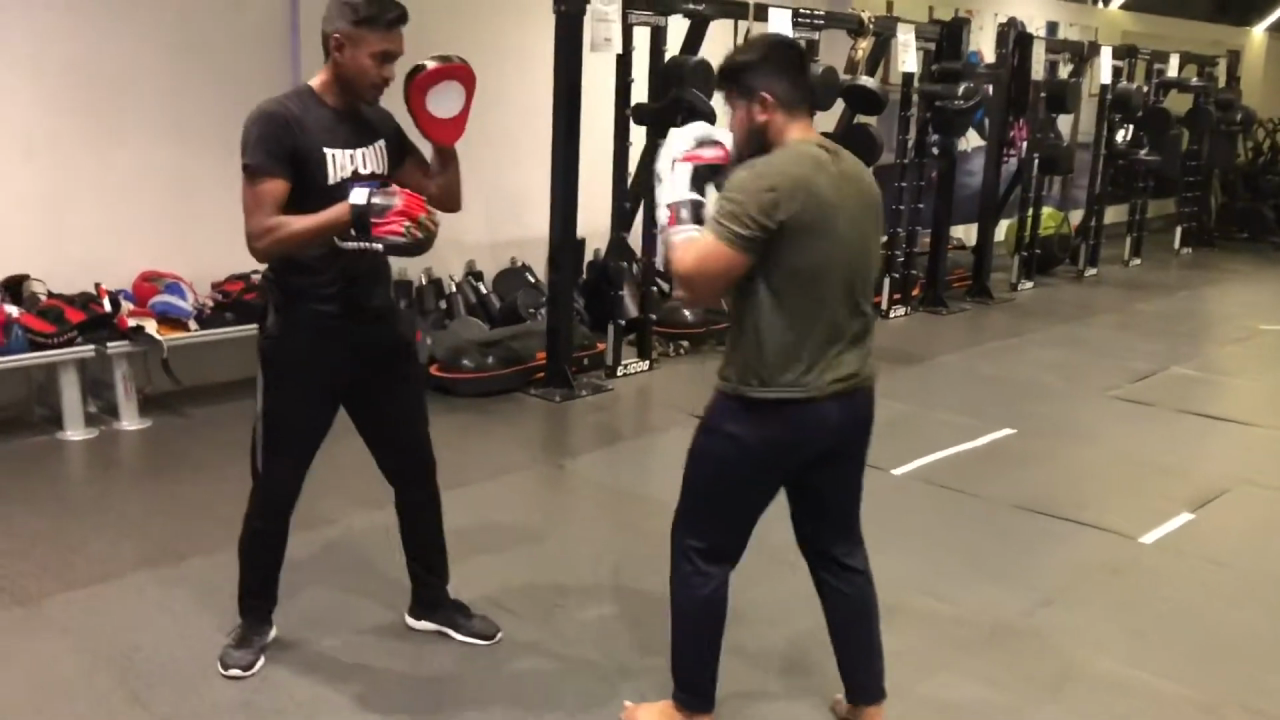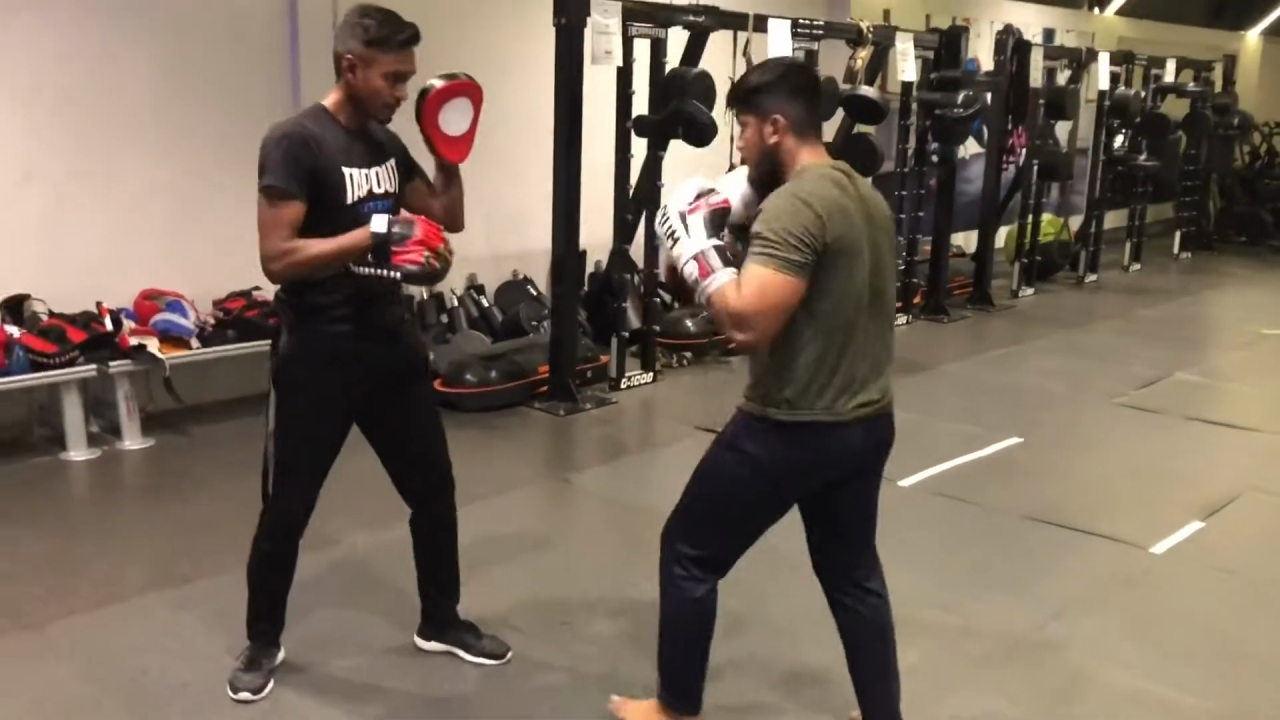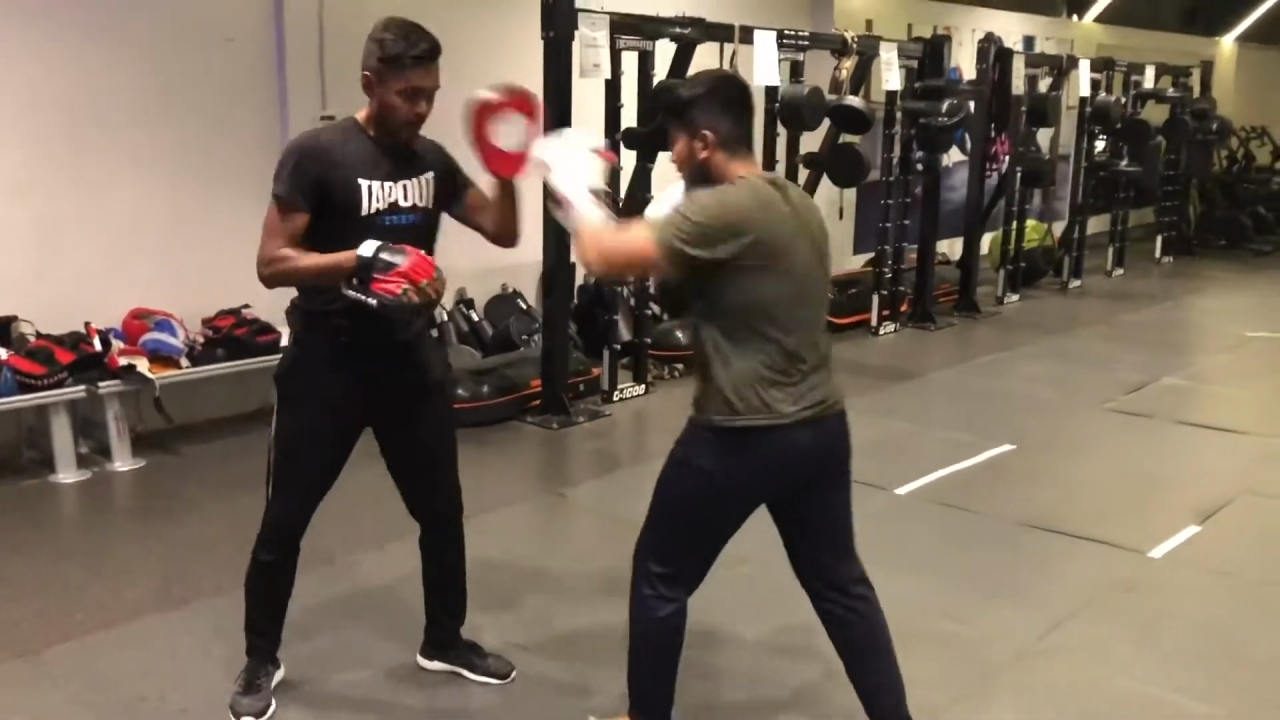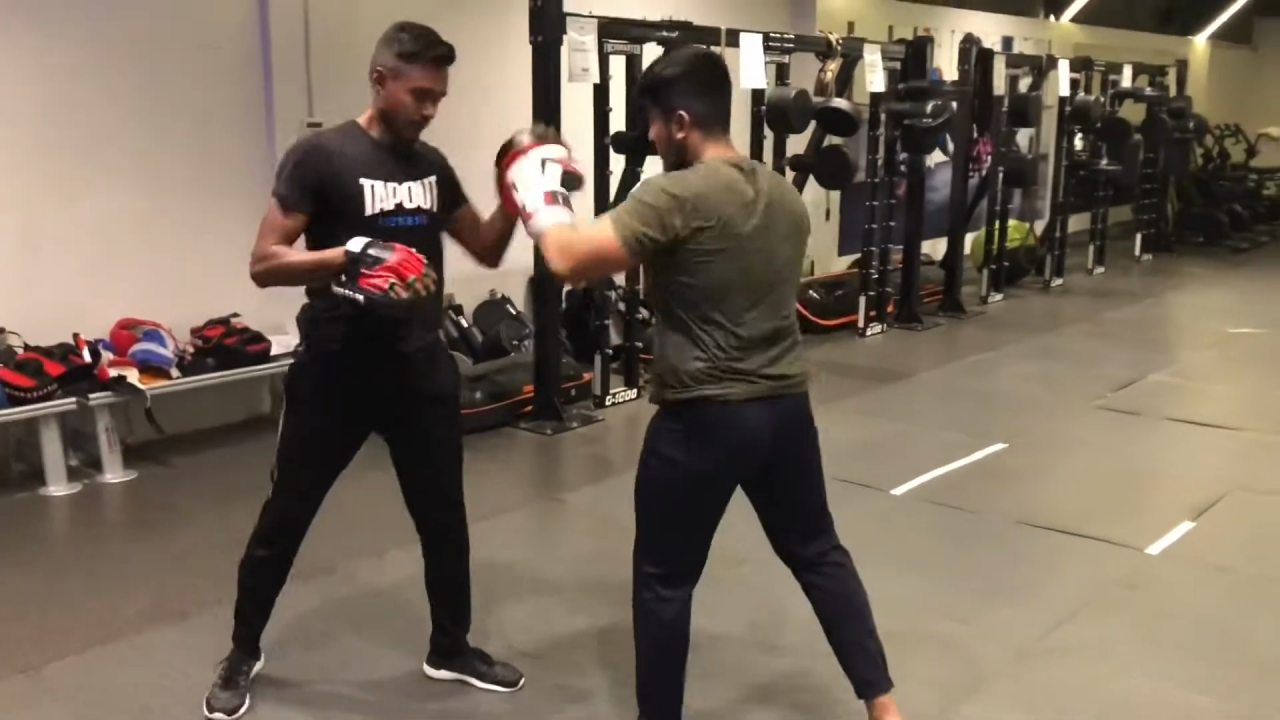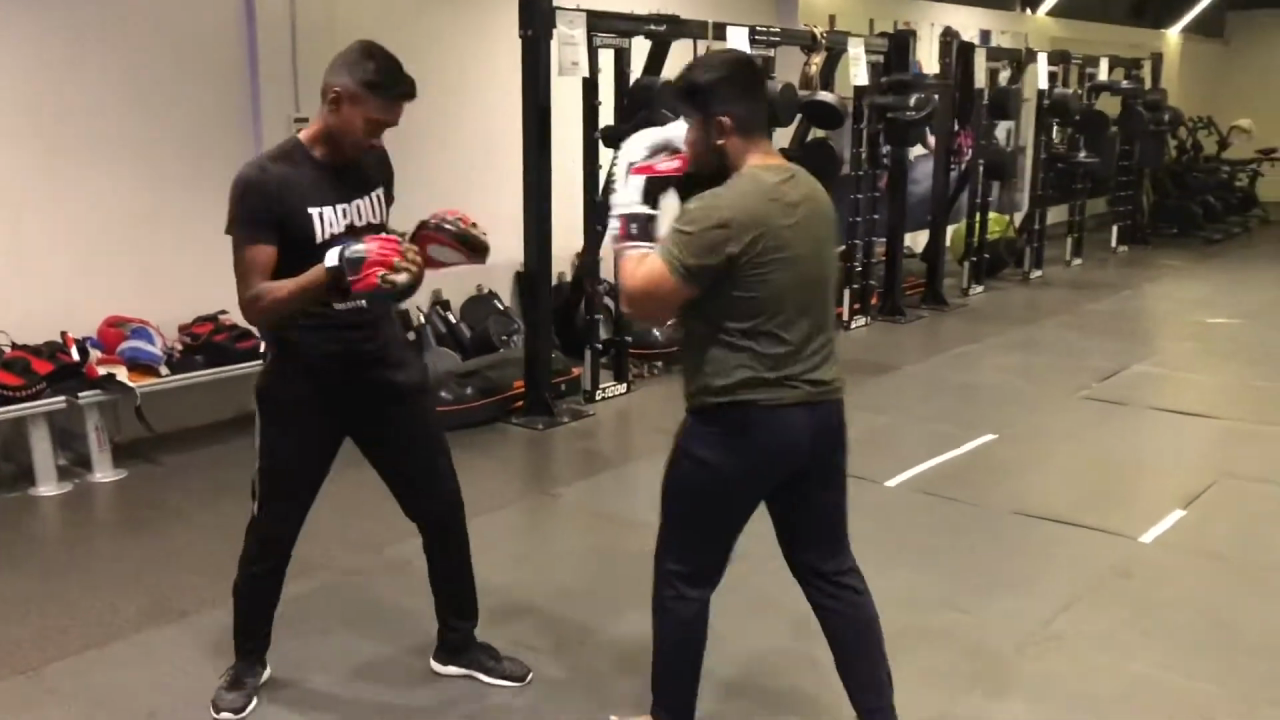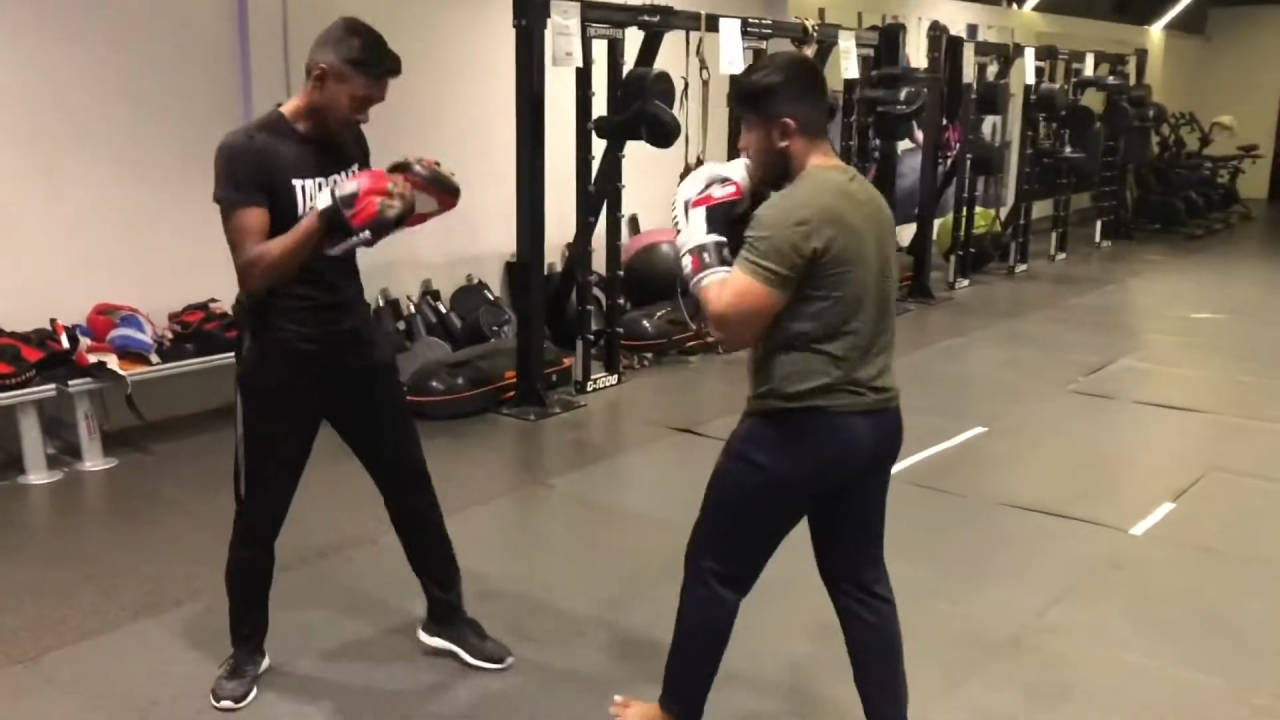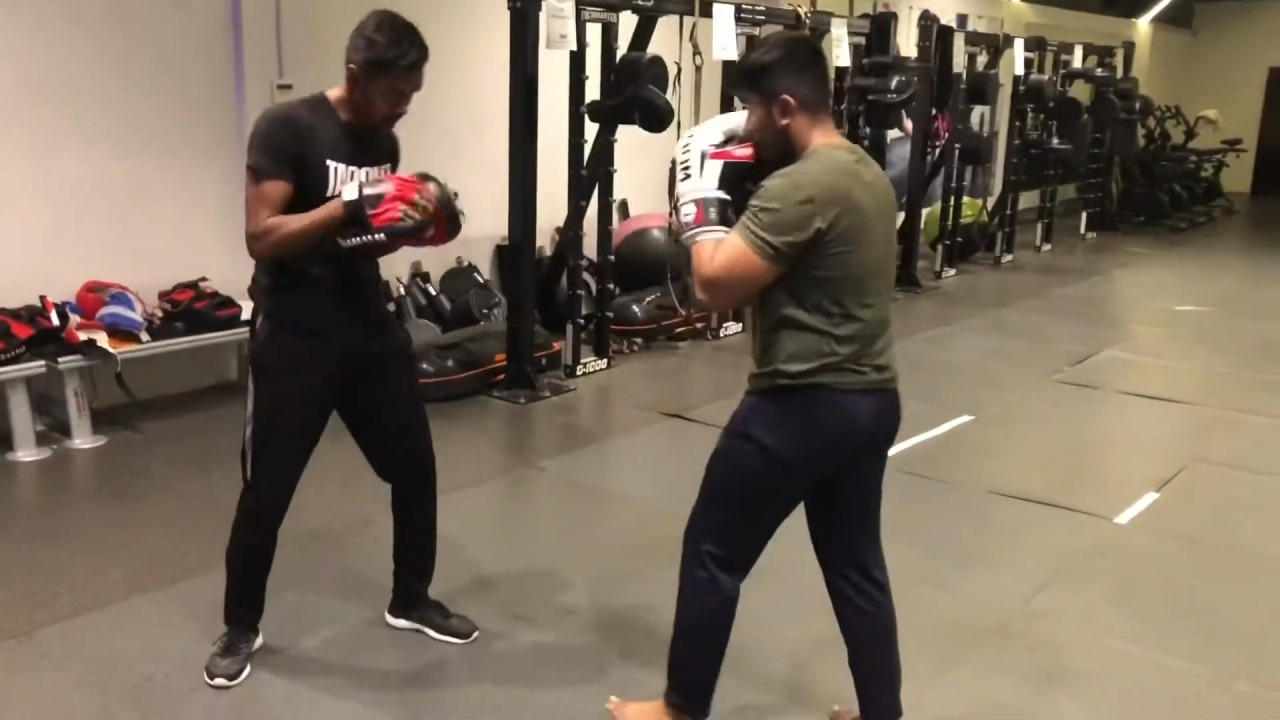
dt=0.2s
person 1, frame 1
left shoulder: (378, 122)
right shoulder: (279, 122)
left elbow: (446, 199)
right elbow: (262, 237)
left wrist: (444, 133)
right wrist: (355, 207)
left hip: (379, 326)
right hip: (305, 335)
left knee: (415, 471)
right knee: (276, 486)
left ankle: (431, 600)
right ankle: (254, 620)
person 1, frame 2
left shoulder: (385, 142)
right shoulder: (296, 142)
left elbow: (448, 218)
right elbow: (277, 259)
right wrist: (376, 233)
left hip: (392, 344)
right hip: (318, 354)
left knee: (432, 487)
right knee: (287, 507)
left ankle: (440, 620)
right ankle: (262, 643)
person 1, frame 3
left shoulder: (431, 160)
right shoulder: (317, 154)
left elbow: (503, 231)
right elbow: (272, 264)
left wrist: (509, 169)
right wrist: (366, 259)
left hip: (411, 362)
right hip: (327, 364)
left knee: (440, 508)
right knee: (286, 518)
left ankle: (444, 640)
right ankle: (261, 664)
person 1, frame 4
left shoulder: (431, 164)
right shoulder: (319, 156)
left elbow: (488, 252)
right elbow: (266, 264)
right wrist: (353, 255)
left hip: (420, 365)
right hip: (335, 368)
left knee: (443, 515)
right knee: (284, 517)
left ankle: (451, 649)
right ankle: (242, 655)
person 1, frame 5
left shoulder: (373, 164)
right shoulder: (263, 182)
right elbow: (255, 304)
left wrist: (418, 250)
right wrist: (337, 268)
left hip: (385, 366)
right hip: (302, 382)
left knee: (441, 507)
right knee: (273, 530)
left ankle: (458, 644)
right ankle: (249, 660)
person 1, frame 6
left shoulder: (350, 143)
right shoulder: (248, 151)
right elbow: (255, 271)
left wrist: (400, 209)
right wrist: (335, 214)
left hip: (355, 344)
right hip: (280, 357)
left knee: (408, 481)
right knee: (260, 510)
left ankle: (446, 615)
right ankle: (247, 649)
person 1, frame 7
left shoulder: (382, 140)
right shoulder: (287, 127)
right elbow: (262, 238)
left wrist: (422, 222)
right wrist: (354, 204)
left hip: (370, 328)
right hip: (294, 336)
left knee: (415, 469)
right knee: (266, 491)
left ankle: (410, 600)
right ankle: (240, 628)
person 2, frame 1
left shoulder: (764, 179)
right shoulder: (858, 176)
left elbow: (693, 281)
left wrist: (673, 190)
right wrist: (732, 161)
left hip: (767, 409)
right hip: (847, 402)
left knee: (700, 553)
right knee: (838, 552)
person 2, frame 2
left shoulder: (795, 205)
right shoulder: (866, 197)
left elbow: (749, 322)
left wrist: (692, 246)
right wrist: (747, 203)
left hip: (792, 430)
right hip: (867, 424)
left knee: (689, 557)
right knee: (853, 575)
person 2, frame 3
left shoulder: (725, 212)
right shoulder: (798, 208)
left elbow: (608, 256)
right wrist: (676, 244)
left hip: (741, 438)
right hip: (820, 428)
left knee: (659, 576)
right knee: (838, 578)
person 2, frame 4
left shoulder: (678, 196)
right shoulder: (782, 193)
left elbow: (568, 256)
left wrist: (532, 185)
left hip: (702, 421)
right hip: (783, 406)
left knee: (662, 580)
right knee: (817, 553)
person 2, frame 5
left shoulder: (720, 210)
right shoulder: (809, 192)
left elbow: (641, 300)
left wrist: (627, 200)
right wrist: (684, 161)
left hip: (738, 425)
right hip: (818, 416)
left knee: (683, 576)
right knee: (830, 571)
person 2, frame 6
left shoulder: (794, 211)
right shoulder: (863, 196)
left elbow: (729, 321)
left wrist: (696, 237)
right wrist: (748, 189)
left hip: (799, 428)
right hip: (873, 422)
left knee: (714, 571)
right knee: (860, 580)
person 2, frame 7
left shoulder: (801, 187)
right shoulder: (867, 173)
left elbow: (716, 285)
left wrist: (698, 191)
right wrist: (746, 149)
left hip: (800, 406)
right hip: (872, 402)
left knee: (712, 556)
right knee: (856, 563)
